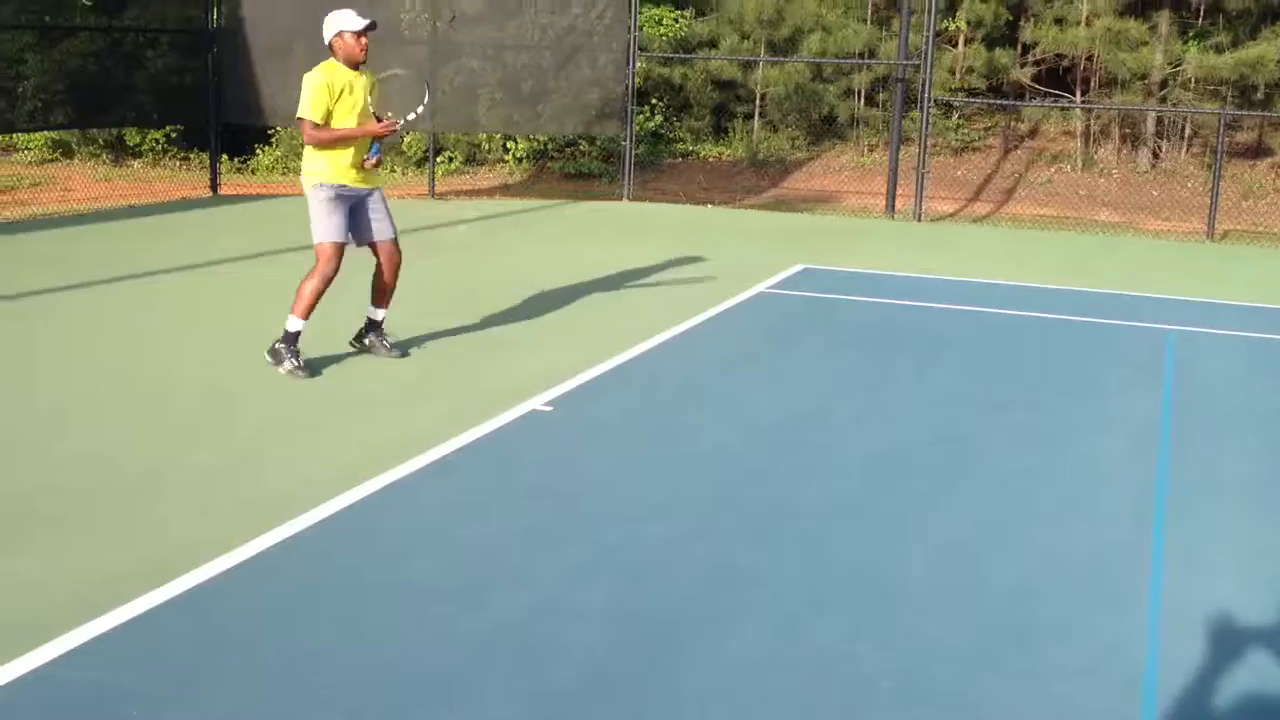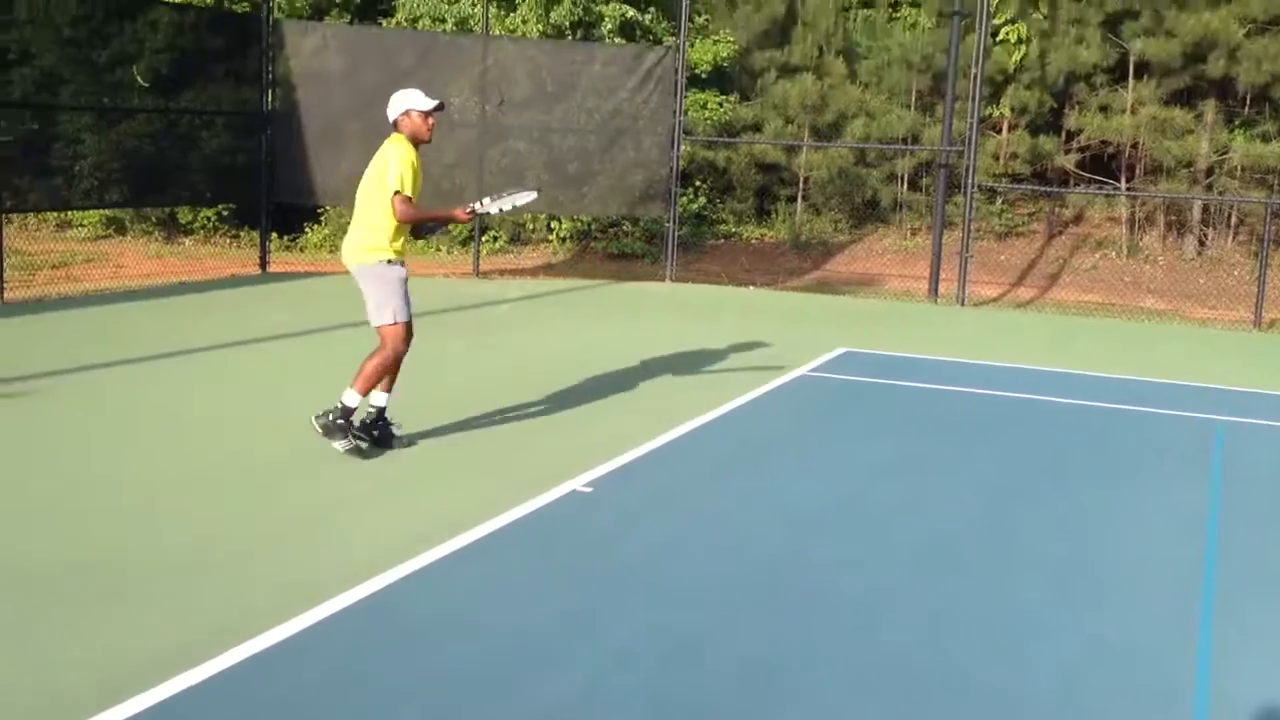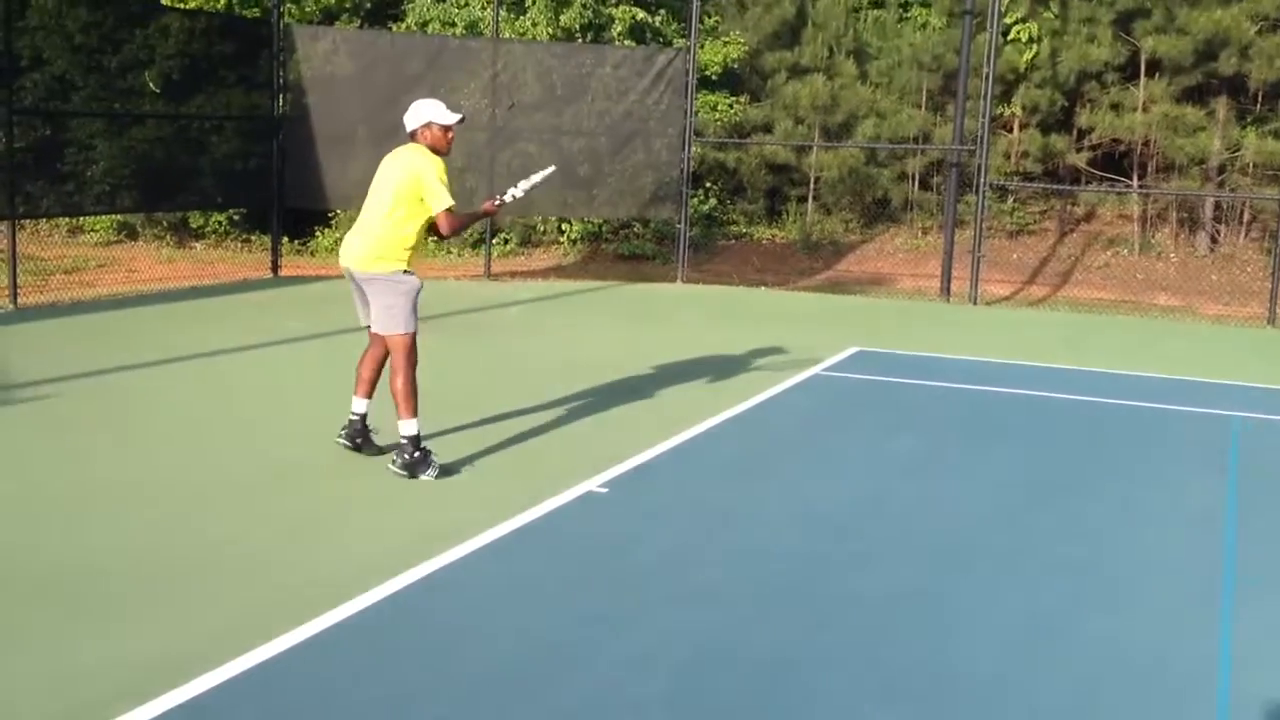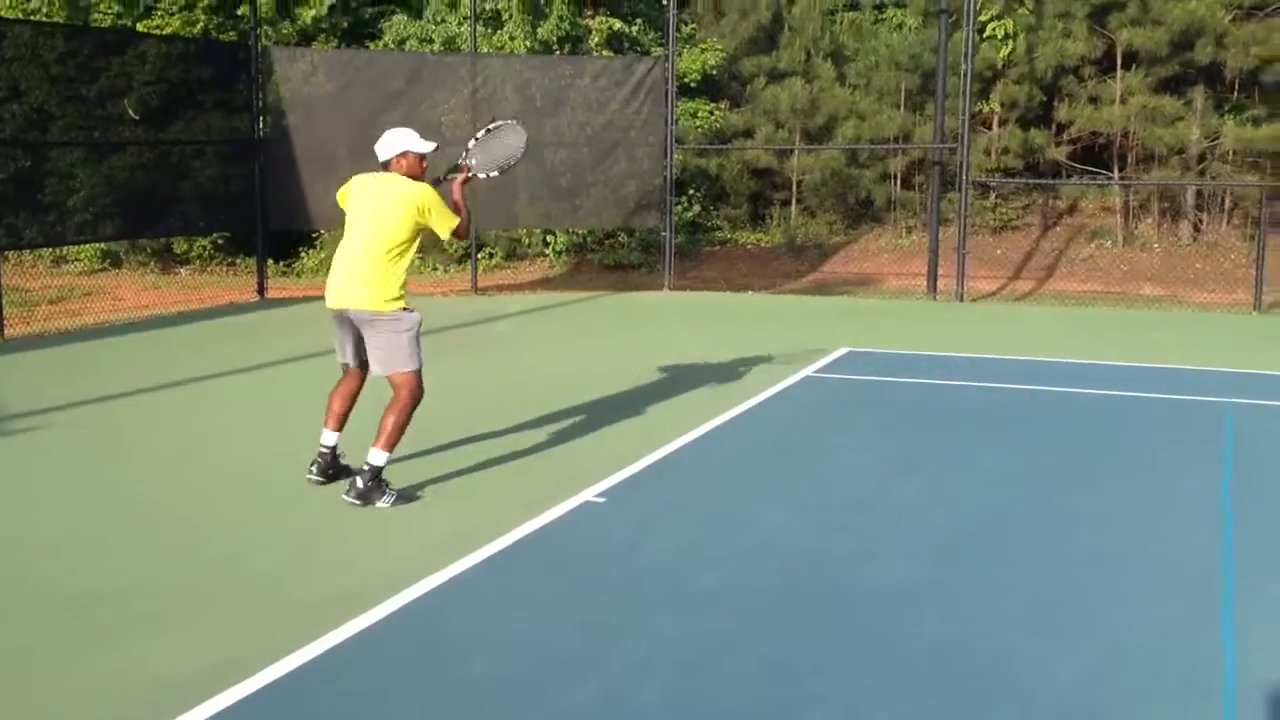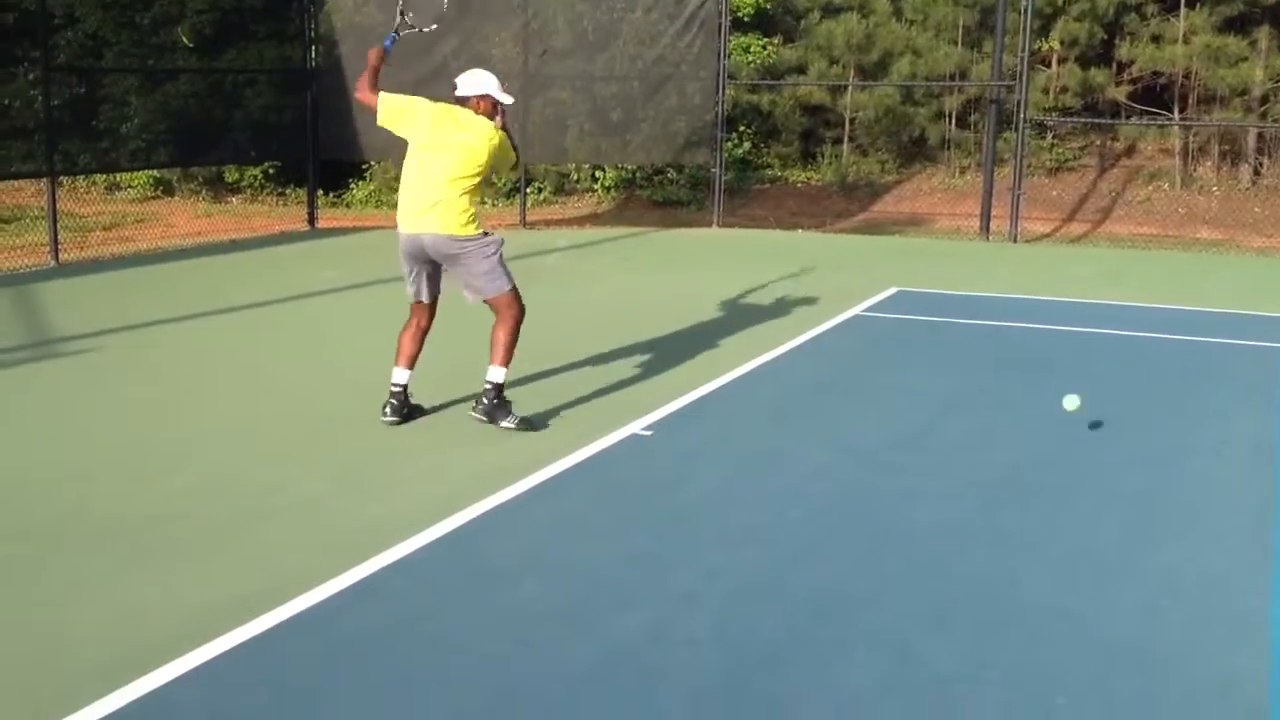
dt=0.4s
person 1, frame 1
left shoulder: (363, 80)
right shoulder: (320, 78)
right elbow: (310, 135)
left wrist: (375, 146)
right wrist: (364, 132)
left hip: (363, 184)
right hip: (327, 180)
left knee: (390, 259)
right knee: (329, 263)
left ankle: (370, 332)
right ankle: (285, 344)
person 1, frame 2
left shoulder: (399, 151)
right shoulder: (401, 152)
right elbow: (401, 210)
left wrist: (431, 221)
right wrist: (448, 217)
left hip: (382, 254)
right hip: (373, 255)
left knee: (403, 335)
right knee: (394, 345)
left ankle: (373, 419)
right ankle: (337, 416)
person 1, frame 3
left shoulder: (397, 156)
right shoulder: (429, 163)
right elbow: (448, 226)
left wrist: (435, 222)
right wrist: (482, 211)
left hip: (355, 256)
right hip: (383, 263)
left knee: (381, 341)
right knee: (404, 353)
left ankle: (355, 426)
right ankle: (409, 451)
person 1, frame 4
left shoulder: (361, 183)
right shoulder: (421, 194)
right elbow: (461, 231)
right wrist: (458, 192)
left hip: (339, 296)
right hip: (379, 303)
left knee: (353, 375)
right knee: (408, 391)
left ankle: (324, 459)
right ankle: (367, 479)
person 1, frame 5
left shoulder: (423, 112)
right shoulder: (493, 136)
left elbow: (364, 94)
right elbow: (513, 163)
left wrist: (374, 61)
left hip: (410, 231)
right hip: (455, 233)
left knee: (420, 315)
right knee: (511, 310)
left ankle: (397, 398)
right ankle: (491, 396)
